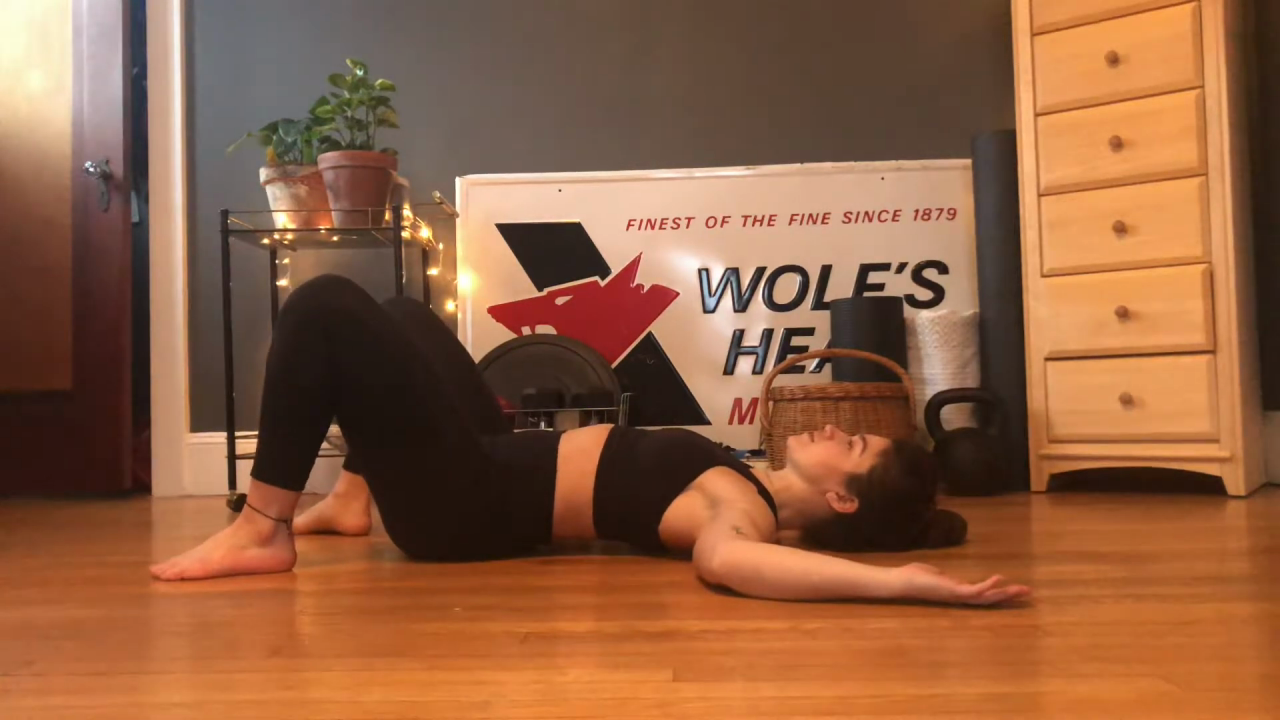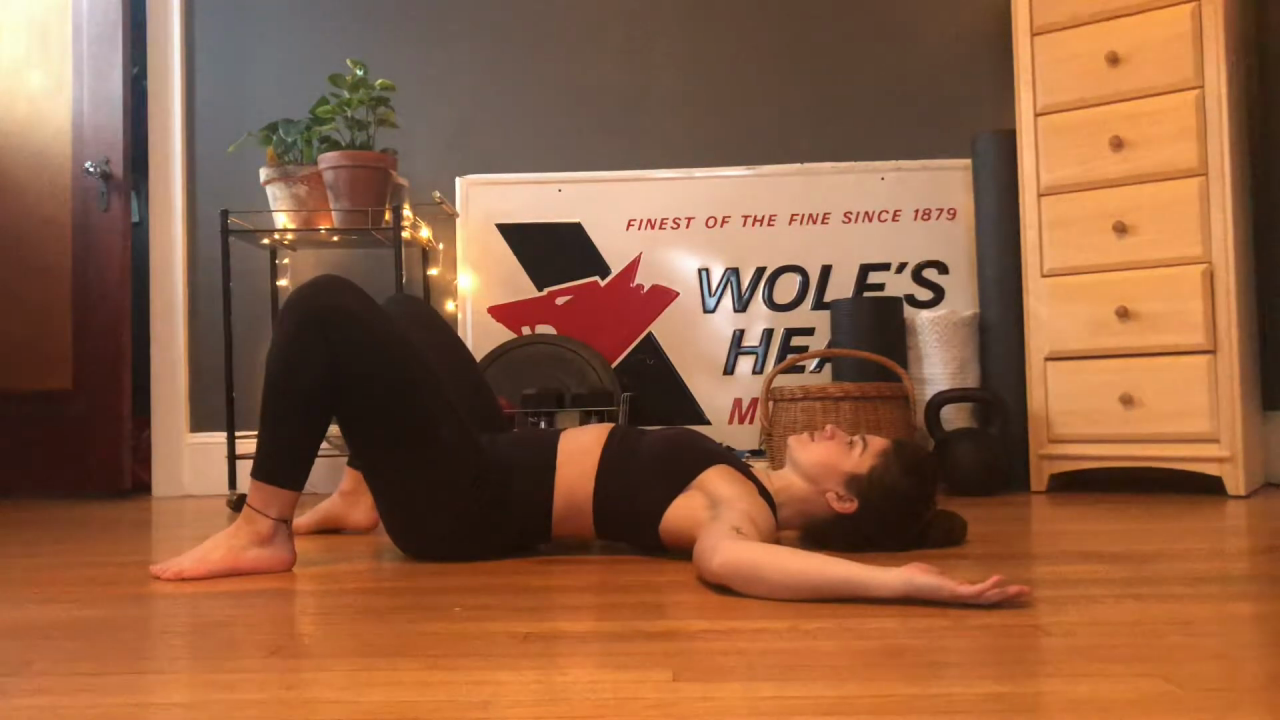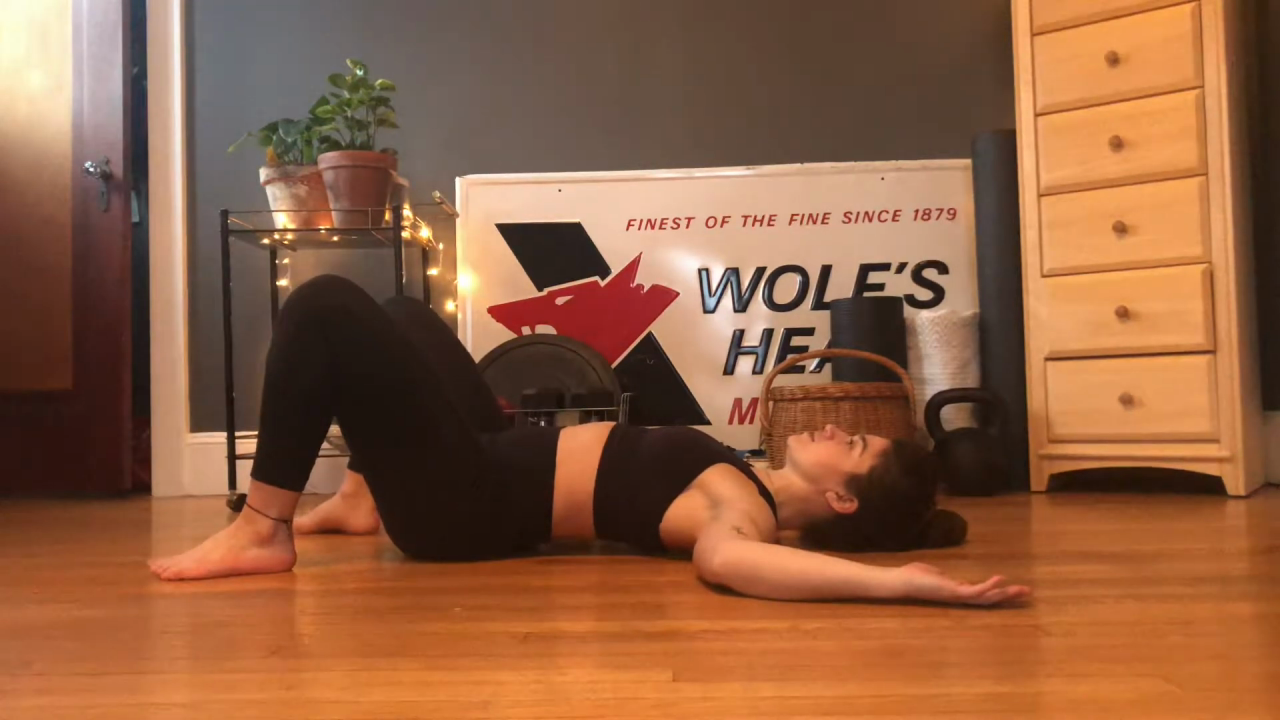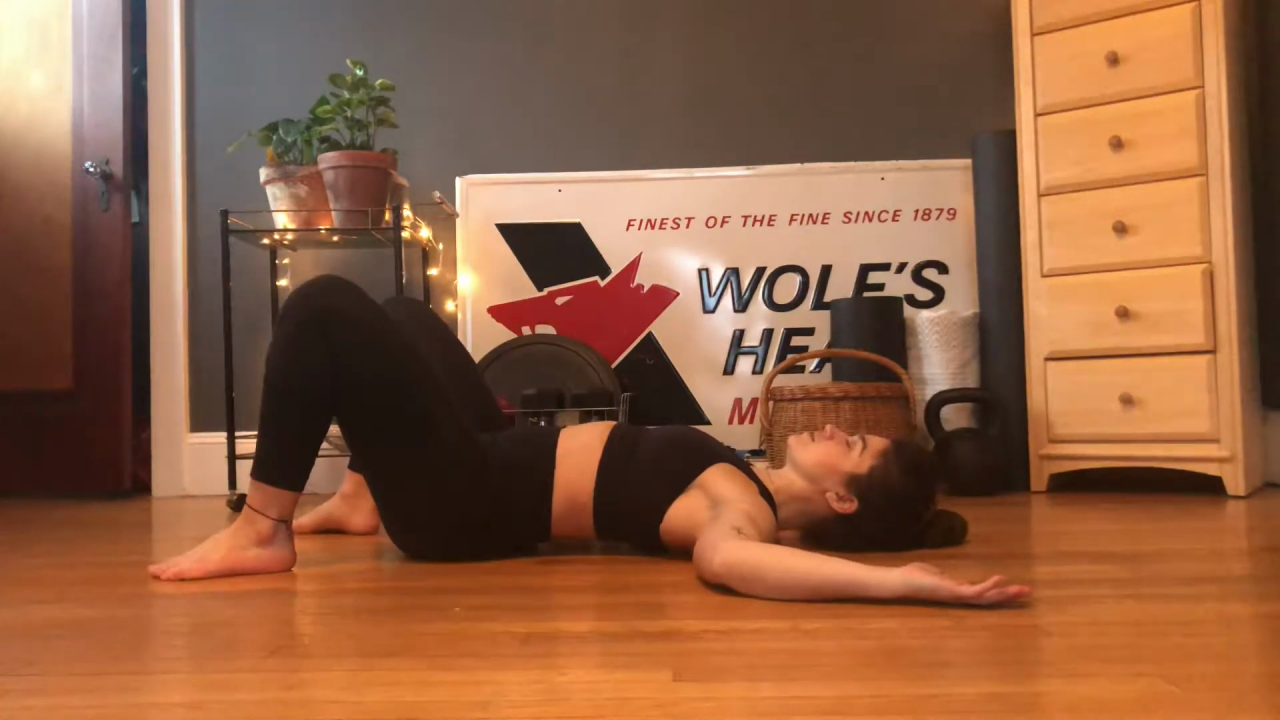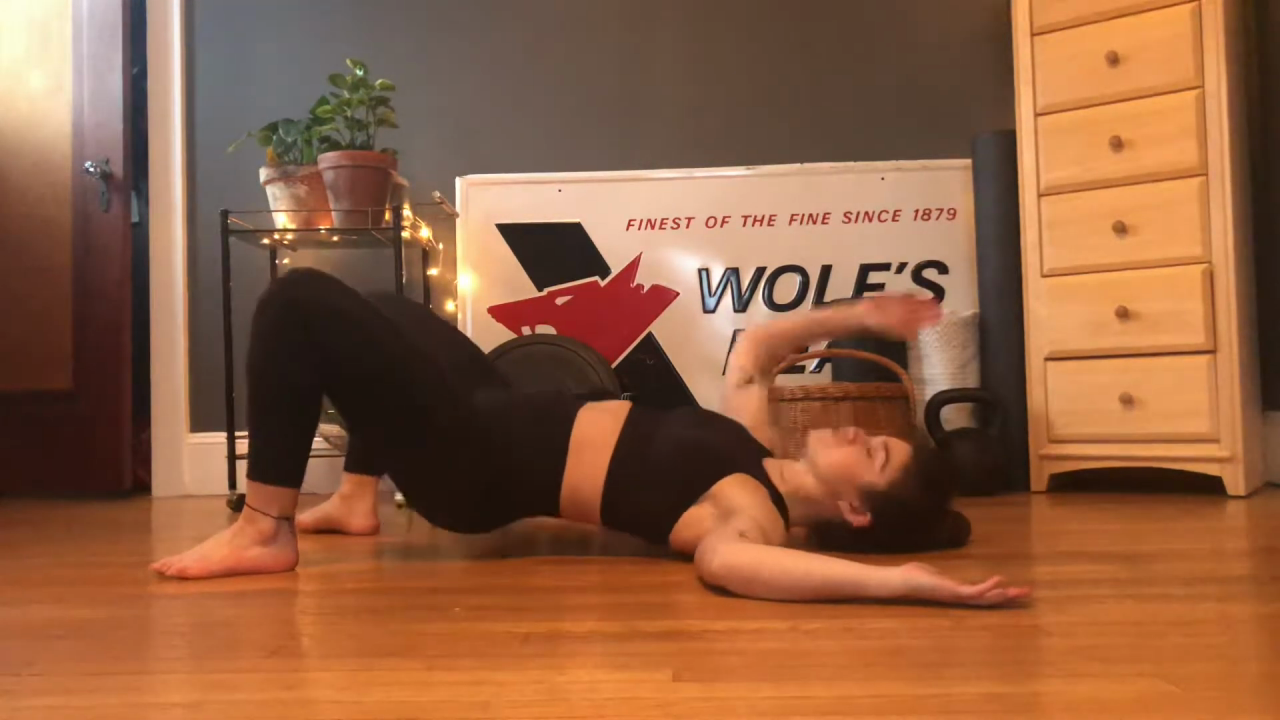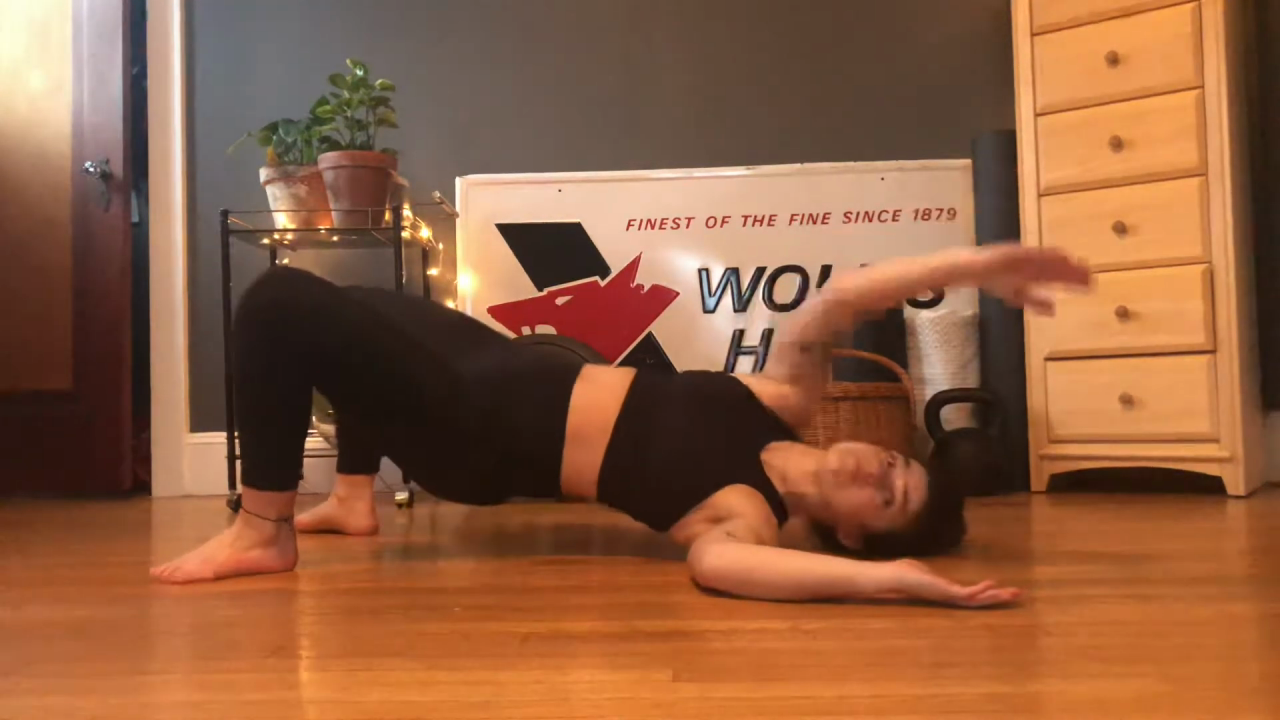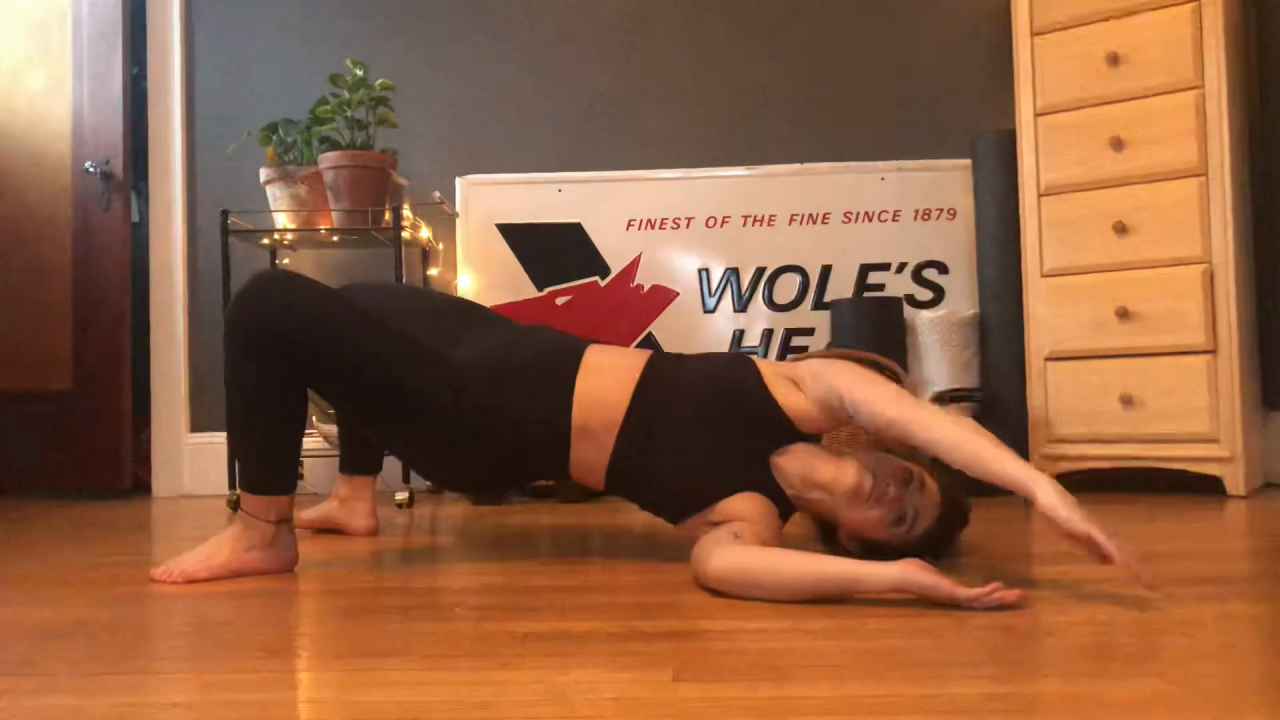
dt=0.4s
person 1, frame 1
left shoulder: (745, 510)
right shoulder: (758, 491)
left elbow: (724, 556)
left wrist: (899, 583)
left hip: (463, 503)
right hip: (497, 463)
left knee: (324, 307)
right knee: (402, 315)
left ankle: (262, 529)
right ankle: (352, 500)
person 1, frame 2
left shoulder: (744, 511)
right shoulder: (760, 490)
left elbow: (725, 557)
left wrist: (900, 582)
left hip: (464, 504)
right hip: (498, 461)
left knee: (325, 307)
right knee: (405, 313)
left ankle: (262, 531)
right ankle: (356, 499)
person 1, frame 3
left shoulder: (746, 511)
right shoulder: (758, 489)
left elbow: (722, 556)
left wrist: (898, 583)
left hip: (465, 503)
right hip: (497, 456)
left knee: (324, 307)
right knee: (403, 314)
left ankle: (262, 530)
right ankle: (359, 500)
person 1, frame 4
left shoulder: (745, 510)
right shoulder: (756, 486)
left elbow: (724, 557)
left wrist: (900, 582)
left hip: (466, 502)
right hip: (499, 454)
left knee: (324, 307)
right knee: (403, 314)
left ankle: (261, 532)
right ankle: (356, 501)
person 1, frame 5
left shoulder: (757, 515)
right shoulder: (758, 444)
left elbow: (724, 560)
right elbow: (755, 343)
left wrist: (901, 581)
right wrist: (860, 315)
left hip: (475, 465)
right hip: (501, 412)
left knee: (297, 299)
right knee: (386, 312)
left ankle: (262, 532)
right ankle: (355, 500)
person 1, frame 6
left shoulder: (750, 518)
right shoulder: (786, 411)
left elbow: (715, 565)
right elbow: (834, 304)
right wrist: (975, 265)
left hip: (480, 444)
right hip: (510, 370)
left knee: (276, 303)
right knee: (364, 306)
left ankle: (263, 535)
right ankle: (353, 503)
person 1, frame 7
left shoulder: (752, 515)
right shoulder: (807, 403)
left elbow: (720, 566)
right elbow: (919, 413)
right wrist: (1037, 480)
left hip: (486, 431)
right hip: (518, 348)
left knee: (267, 307)
right knee: (355, 305)
left ankle: (261, 534)
right ankle: (352, 501)
